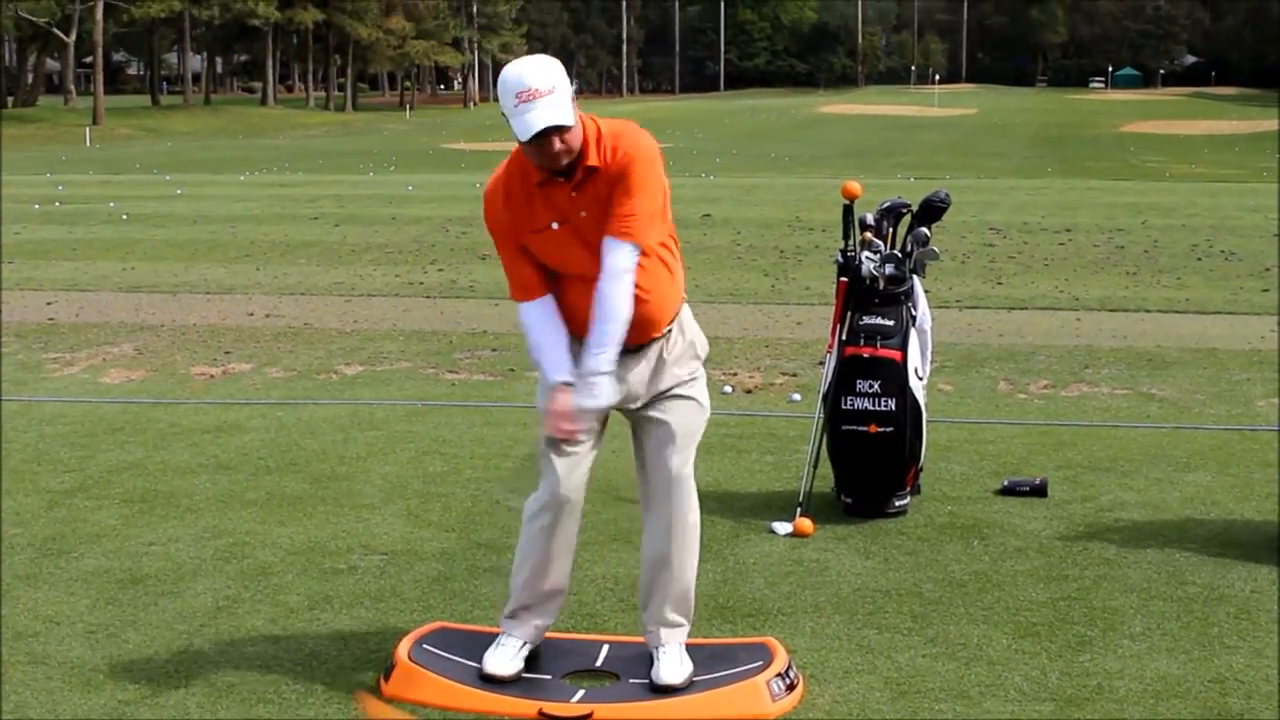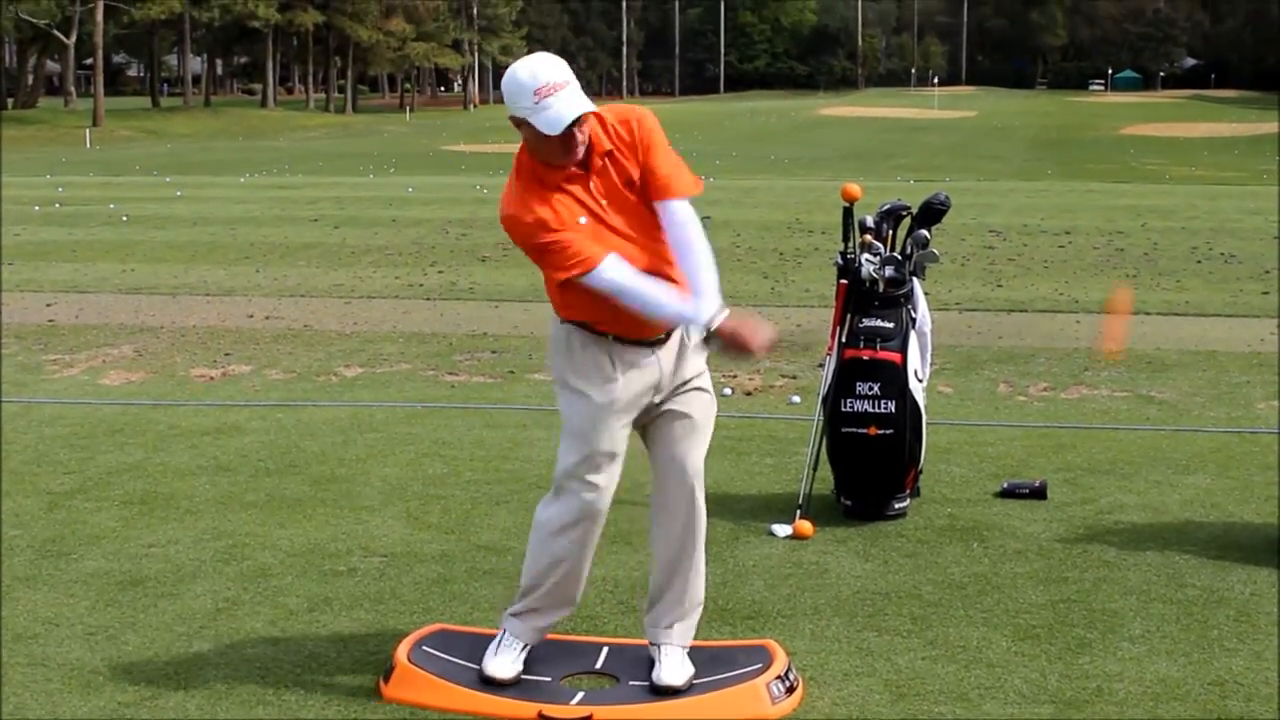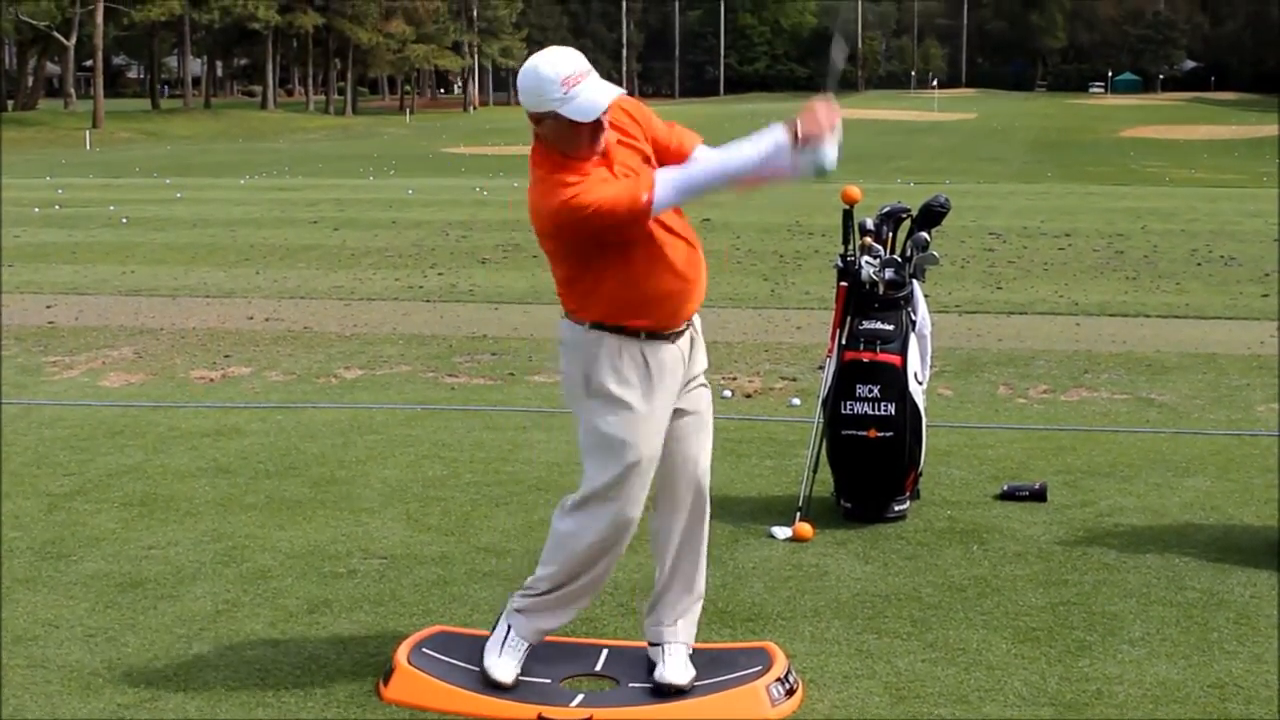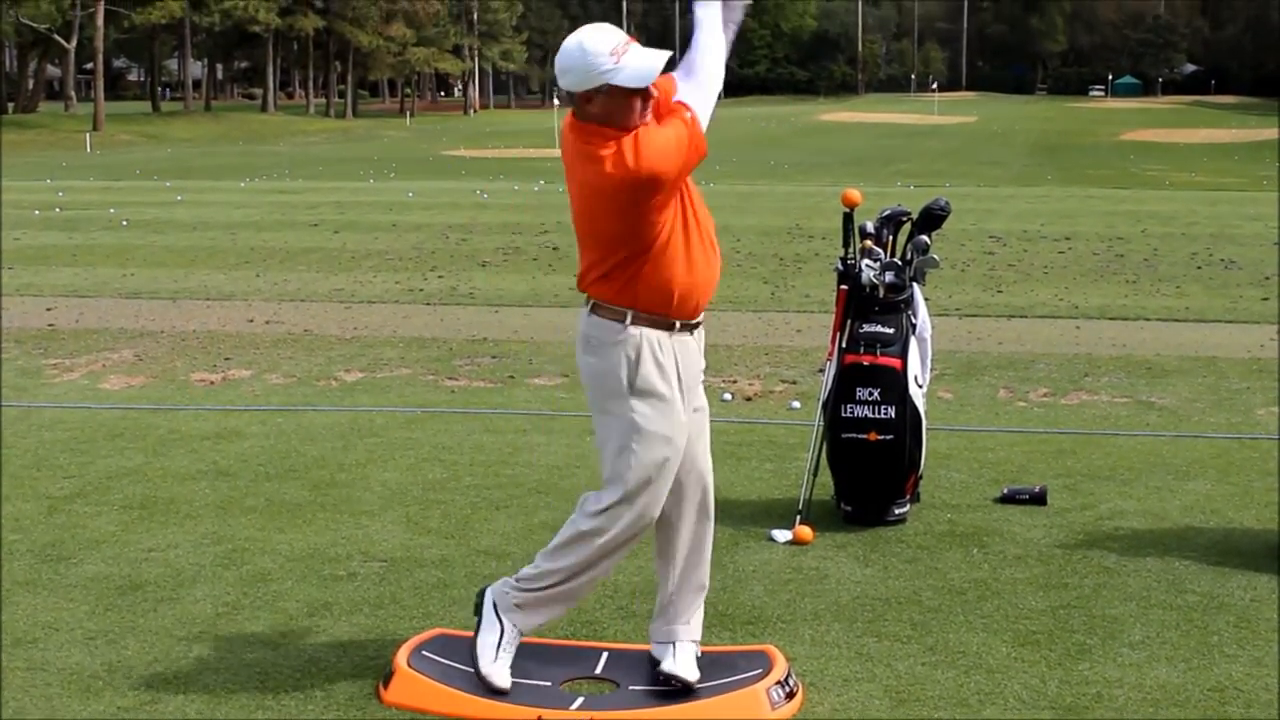
dt=0.1s
person 1, frame 1
left shoulder: (628, 152)
right shoulder: (503, 195)
left elbow: (620, 272)
right elbow: (534, 301)
left wrist: (598, 379)
right wrist: (561, 386)
left hip: (663, 348)
right hip: (573, 354)
left knee: (672, 489)
right knee: (559, 492)
left ankle: (667, 633)
right ankle: (522, 626)
person 1, frame 2
left shoulder: (628, 125)
right shoulder: (527, 207)
left elbow: (678, 222)
right elbow: (616, 279)
left wrist: (709, 315)
right wrist: (711, 321)
left hip: (677, 344)
right hip: (598, 353)
left knee: (683, 488)
right knee: (581, 495)
left ankle: (669, 636)
right ankle: (521, 626)
person 1, frame 3
left shoulder: (626, 119)
right shoulder: (560, 200)
left elbow: (702, 160)
right elbow: (681, 190)
left wrist: (787, 148)
right wrist: (784, 138)
left hip: (681, 339)
right hip: (616, 355)
left knee: (689, 487)
right knee: (614, 499)
left ankle: (671, 636)
right ankle: (524, 620)
person 1, frame 4
left shoulder: (599, 116)
right shoulder: (633, 167)
left elbow: (680, 84)
right elbow: (705, 80)
left hip: (673, 335)
right hip: (634, 346)
left knee: (689, 486)
right knee: (633, 494)
left ankle: (676, 636)
right ankle: (511, 604)
